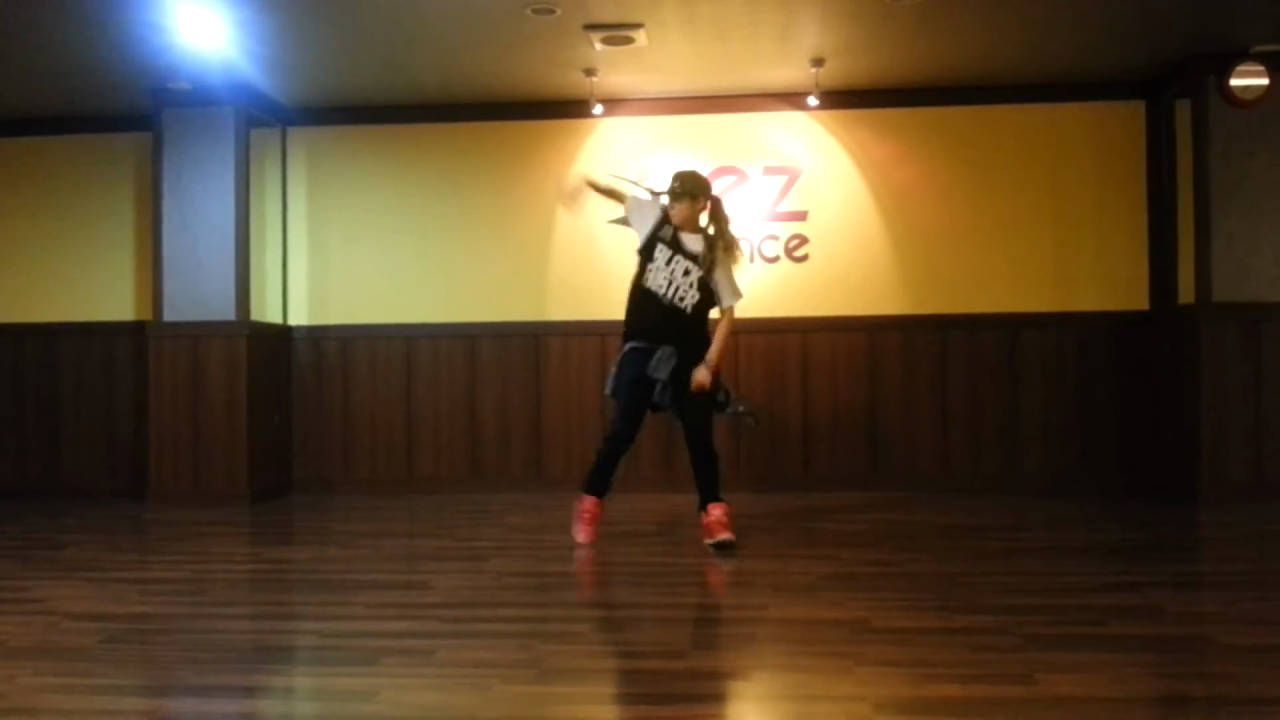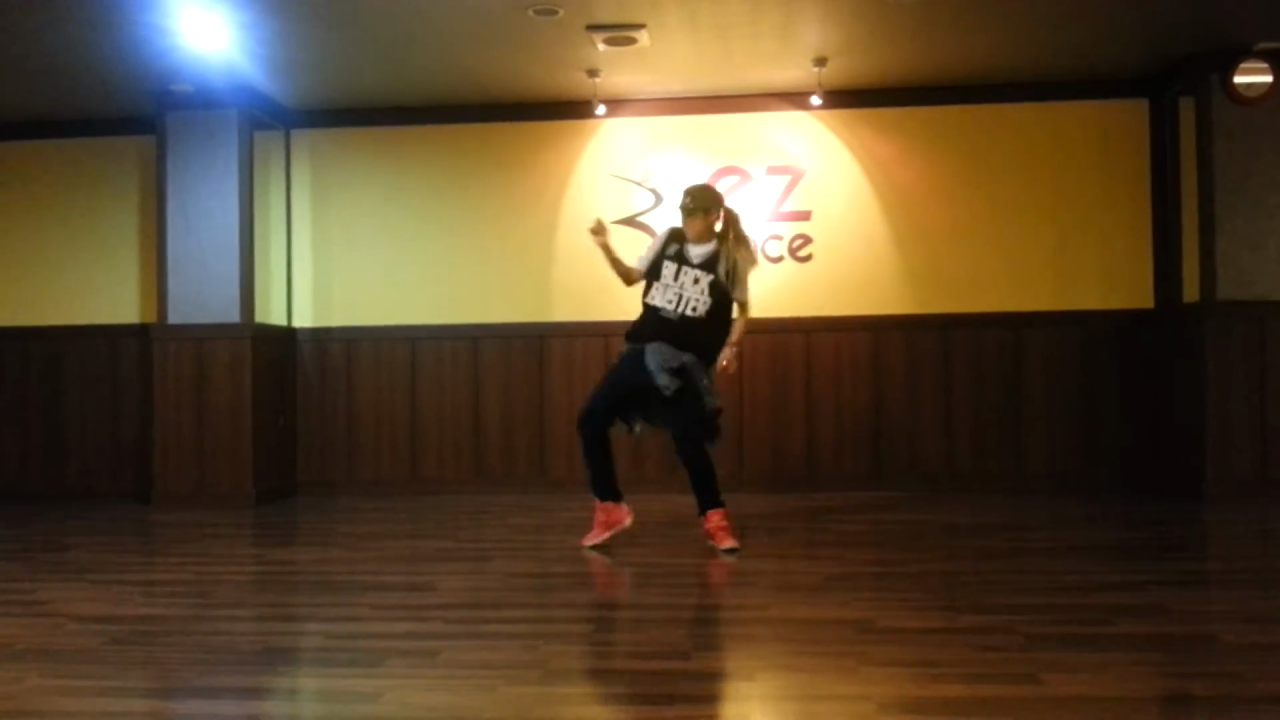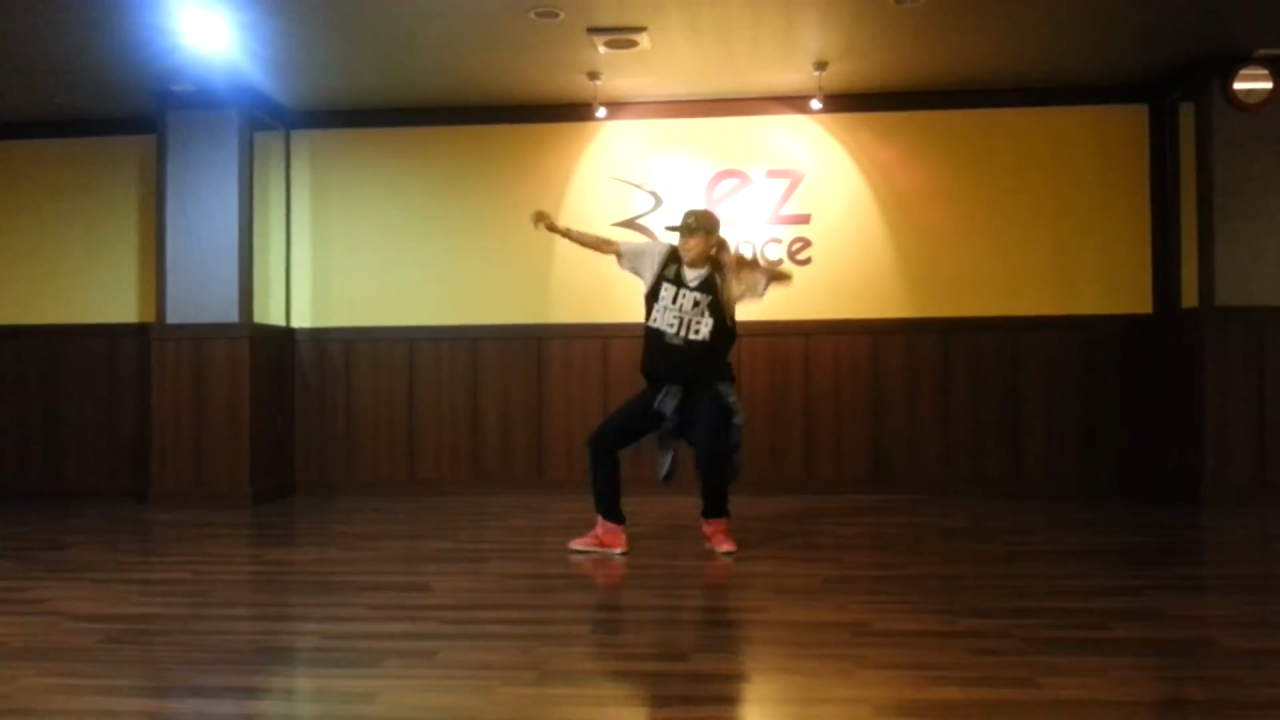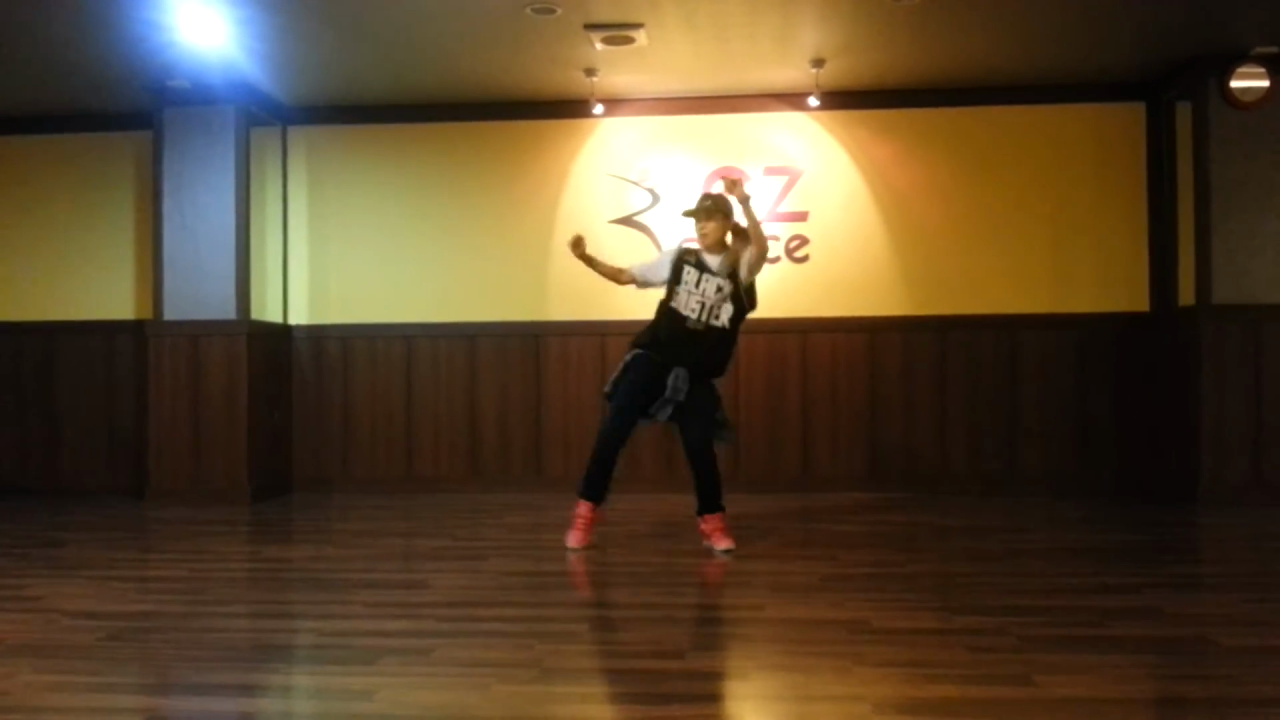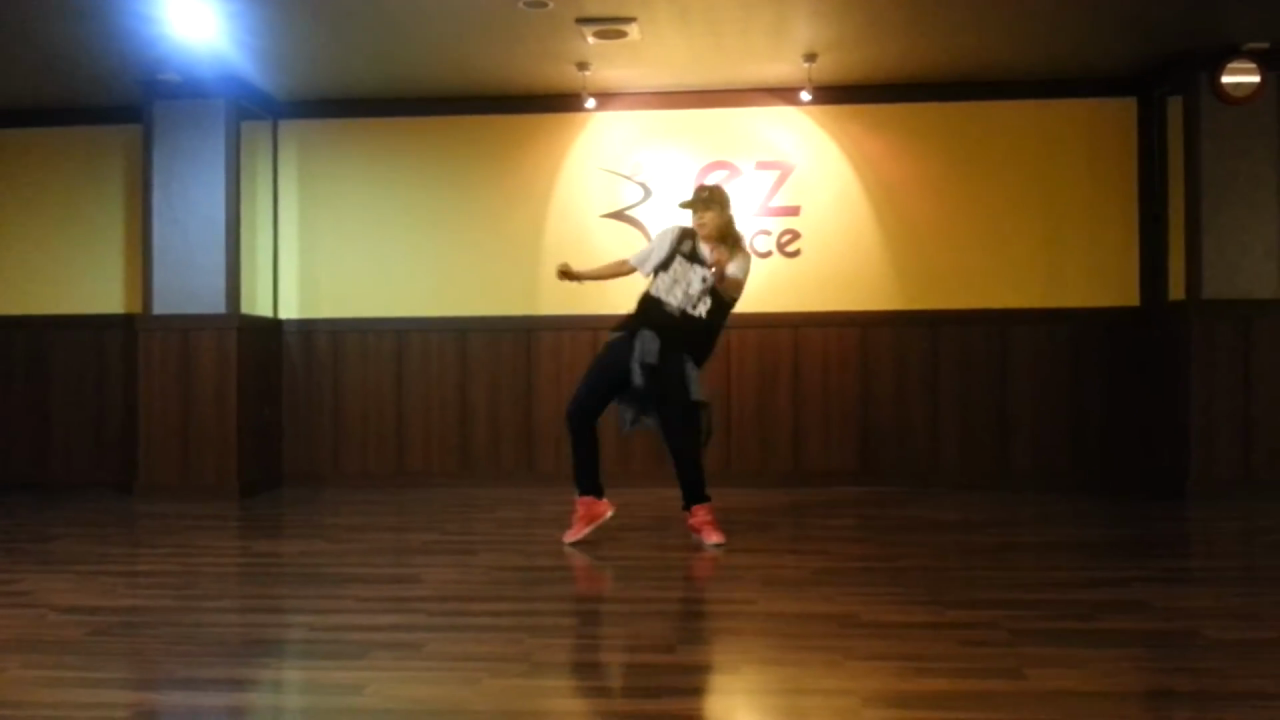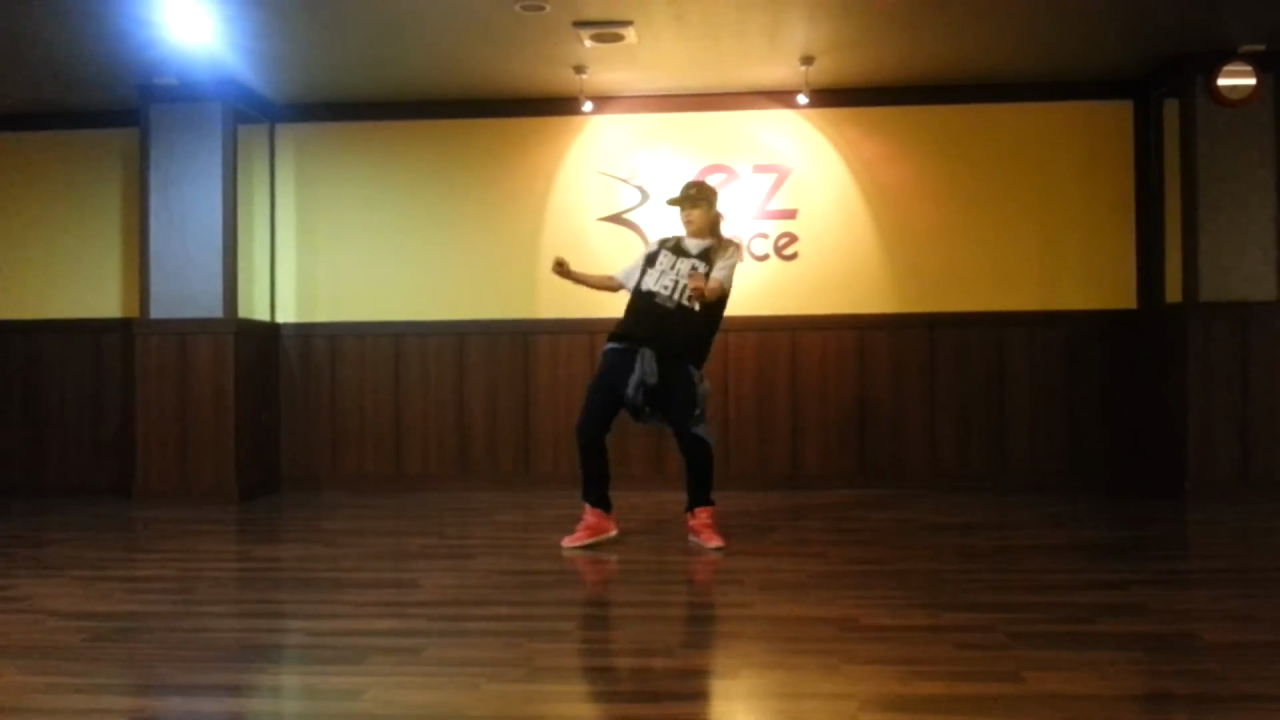
dt=0.3s
person 1, frame 1
left shoulder: (715, 255)
right shoulder: (656, 218)
left elbow: (726, 315)
right elbow: (623, 197)
left wrist: (709, 363)
right wrist: (590, 185)
left hip: (686, 354)
right hip: (642, 347)
left knee: (700, 435)
right knee: (624, 428)
left ankle: (714, 518)
right ankle: (590, 504)
person 1, frame 2
left shoulder: (729, 259)
right shoulder: (668, 240)
left elbow: (741, 311)
right elbow: (632, 278)
left wrist: (731, 346)
right wrist: (605, 246)
left hip: (686, 362)
right hip: (642, 353)
left knee: (689, 442)
right knee: (590, 421)
left ankle: (715, 521)
right ankle: (610, 510)
person 1, frame 3
left shoulder: (727, 277)
right shoulder: (660, 257)
left elbow: (782, 276)
right elbow: (610, 246)
left wrist: (751, 267)
right wrist: (559, 229)
left hip: (706, 389)
right hip: (660, 386)
left knee: (712, 457)
right knee: (600, 441)
left ankle: (716, 526)
right ankle: (609, 530)
person 1, frame 4
left shoulder: (742, 262)
right shoulder: (679, 257)
left elbow: (761, 246)
right elbow: (624, 277)
left wrist: (743, 201)
right wrist: (585, 258)
left hip: (696, 375)
right hip: (651, 360)
left knee: (700, 449)
right knee: (613, 432)
left ankle: (712, 524)
right ankle: (585, 512)
person 1, frame 5
left shoulder: (736, 259)
right shoulder: (675, 237)
left elbow: (732, 287)
right elbow: (631, 264)
left wrist: (722, 270)
right wrist: (580, 275)
left hip: (676, 356)
right hip: (631, 341)
left knee: (682, 438)
right knee: (579, 414)
left ankle: (700, 516)
right ankle: (591, 505)
person 1, frame 6
left shoulder: (725, 252)
right shoulder: (661, 247)
left elbow: (714, 291)
right elbow: (620, 281)
left wrist: (703, 290)
right wrist: (571, 275)
left hip: (677, 360)
right hip: (626, 349)
left knee: (694, 441)
right knee: (589, 428)
left ankle: (701, 520)
right ankle: (597, 518)
